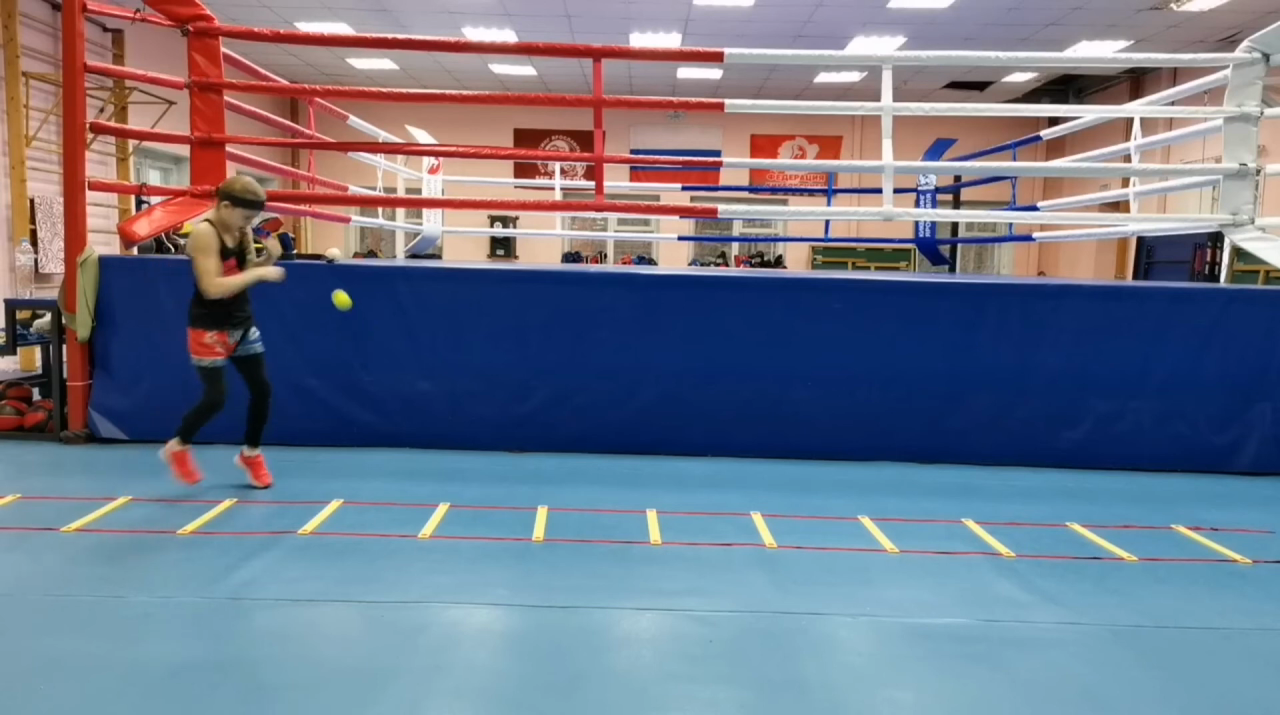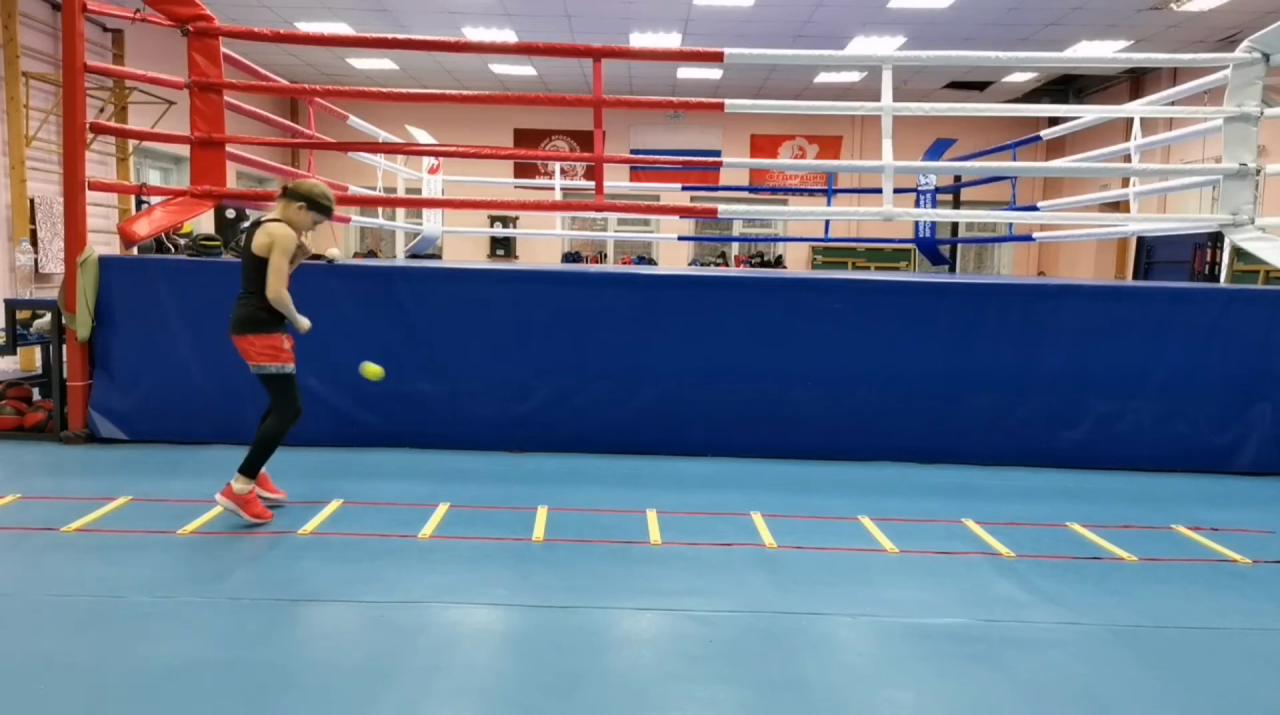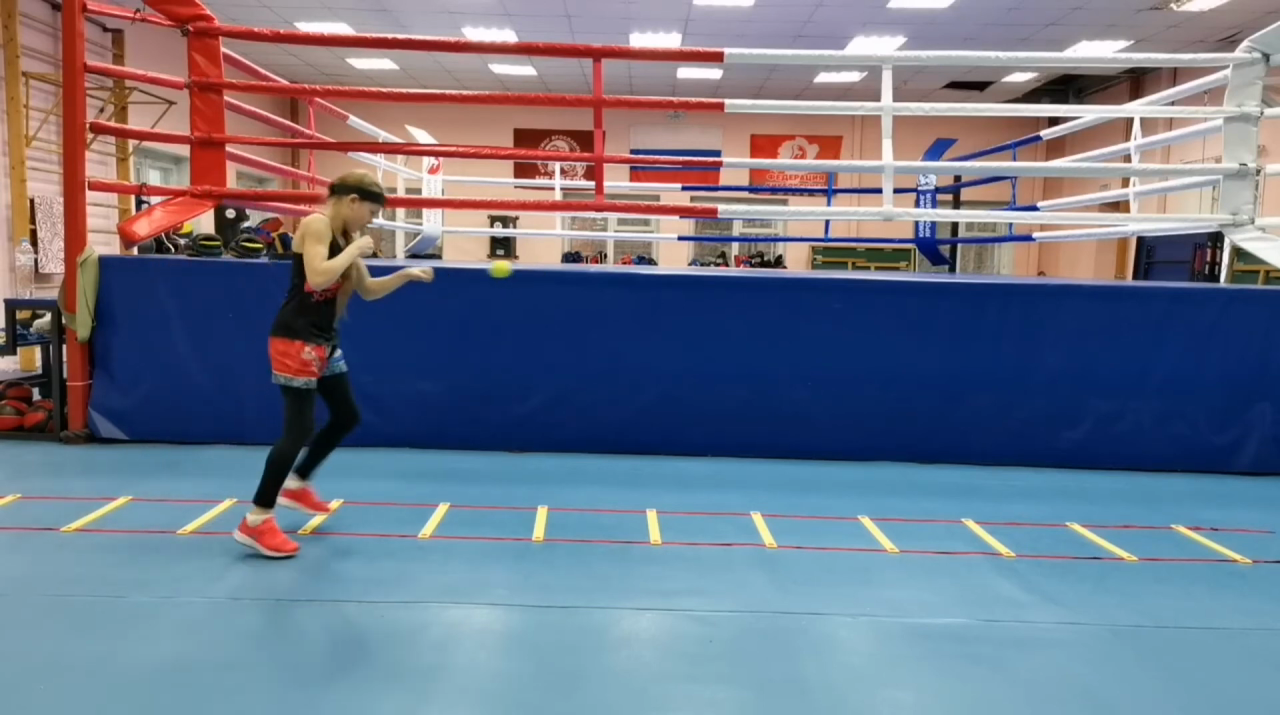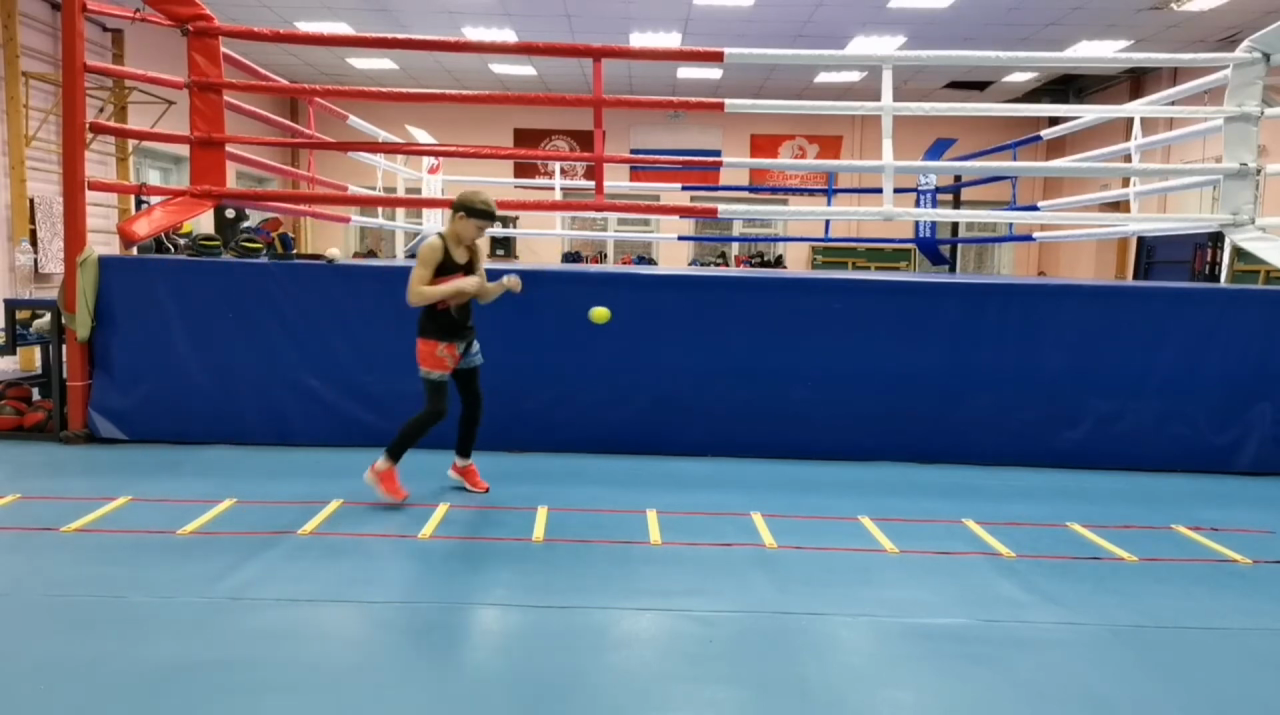
dt=0.7s
person 1, frame 1
left shoulder: (242, 232)
right shoulder: (202, 234)
left elbow: (246, 275)
right elbow: (213, 288)
left wrist: (268, 260)
right wrist: (258, 274)
left hip: (242, 323)
right hip: (209, 327)
left knee: (262, 389)
right knee: (215, 397)
left ankle: (251, 453)
right ankle: (177, 446)
person 1, frame 2
left shoulder: (264, 226)
right shoulder: (282, 233)
right elbow: (276, 293)
left wrist: (297, 257)
right wrist: (298, 320)
left hip: (252, 326)
right hip: (263, 329)
left knee: (280, 402)
right knee: (290, 409)
left ankle: (252, 475)
right ankle: (240, 487)
person 1, frame 3
left shoulder: (349, 237)
right shoulder: (315, 224)
left elbow: (369, 291)
right elbow: (318, 278)
left wrist: (411, 274)
right wrist: (355, 250)
left hip: (322, 342)
right hip: (295, 338)
left knee: (347, 417)
right knee: (299, 428)
left ankle: (296, 483)
right ankle: (257, 519)
person 1, frame 4
left shoulder: (472, 250)
right shoulder: (434, 246)
left elbow: (482, 295)
right elbow: (414, 297)
left wrist: (504, 284)
right wrist: (459, 284)
left hip: (464, 338)
right hip: (436, 339)
left knee: (474, 402)
right knee: (436, 409)
left ankle: (463, 464)
right ankle: (384, 467)
